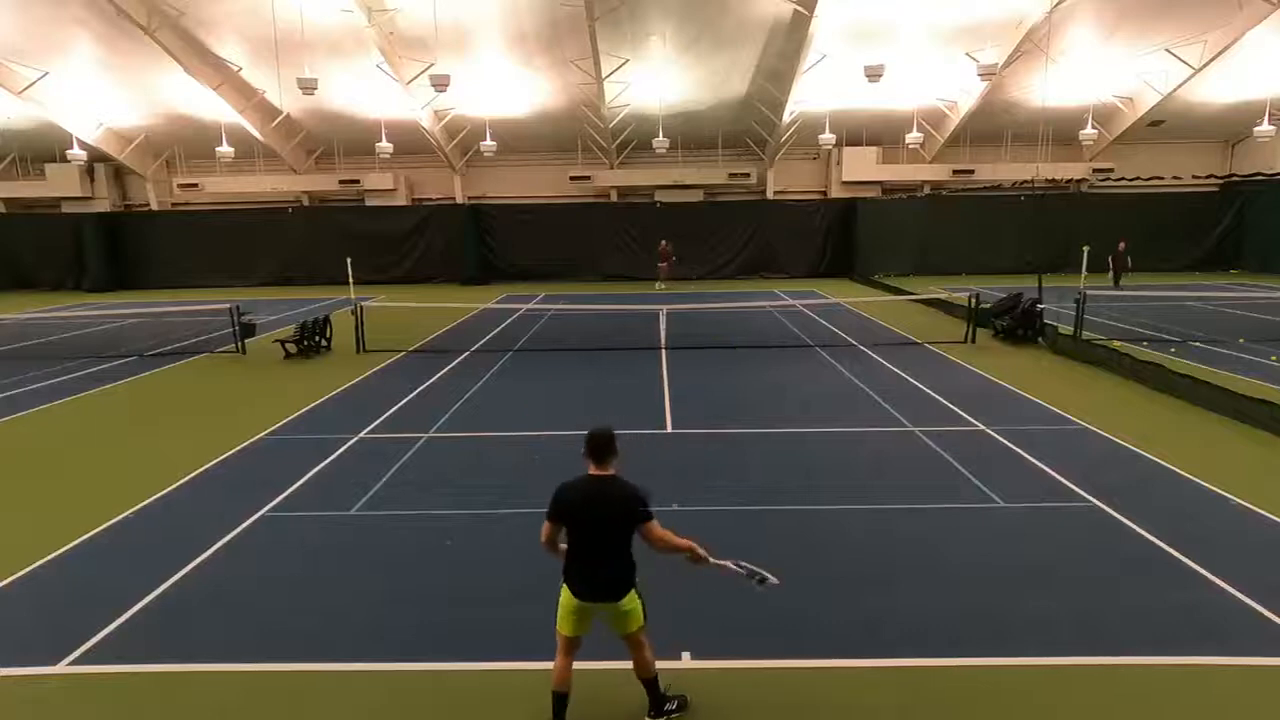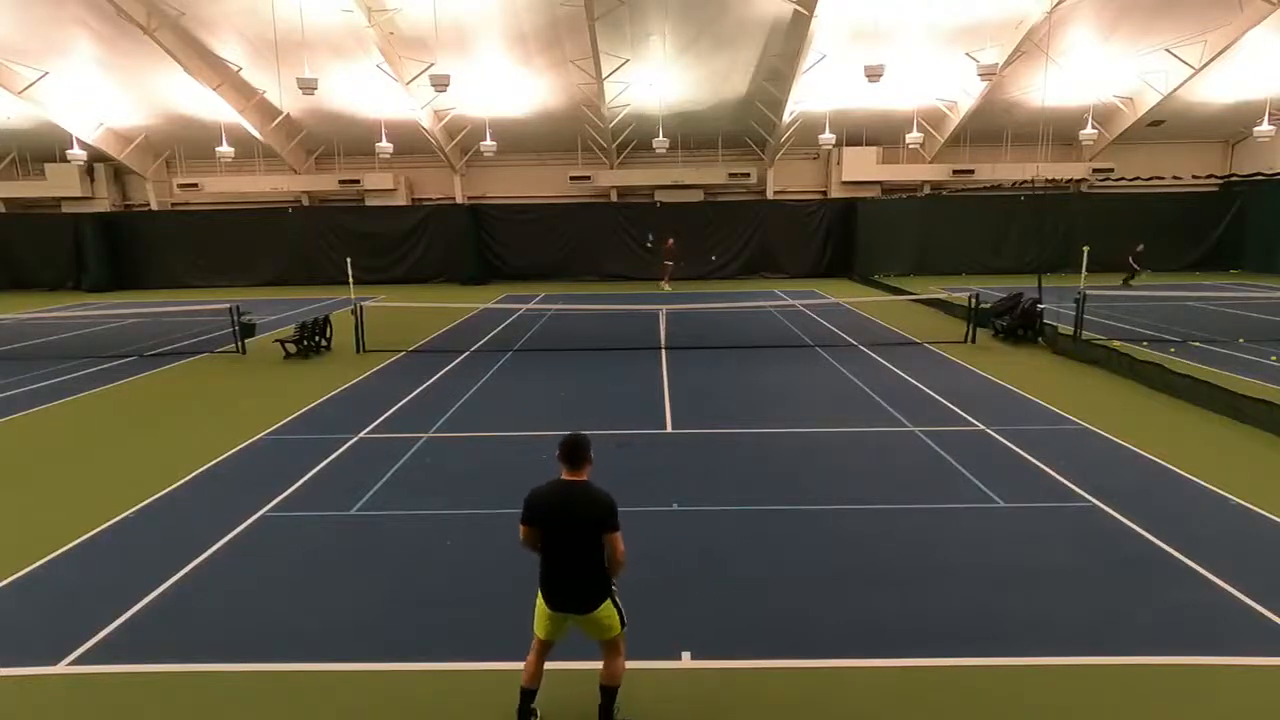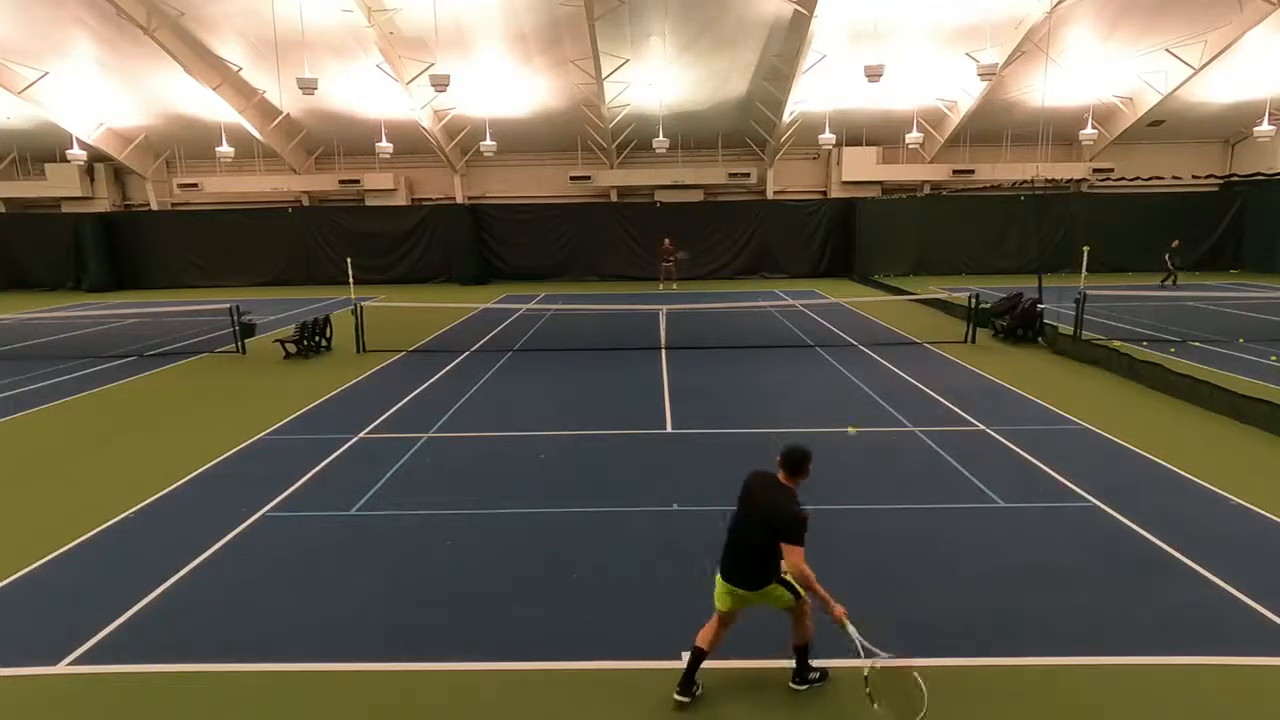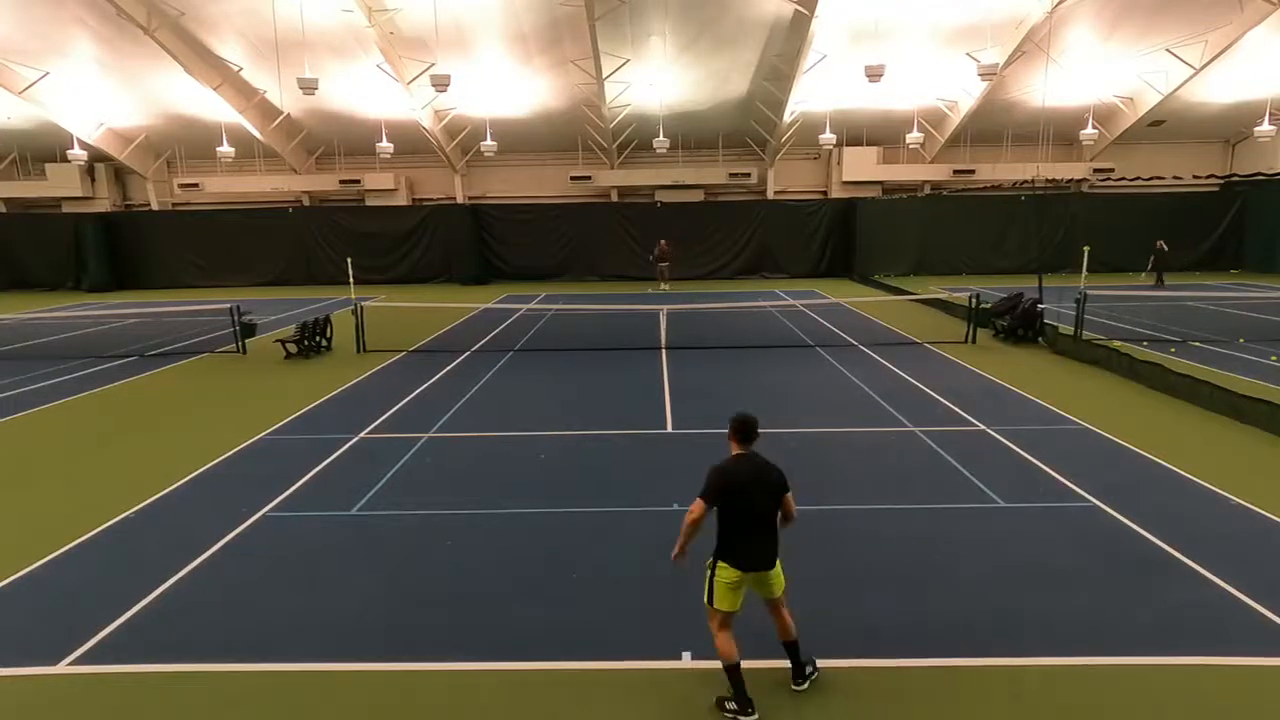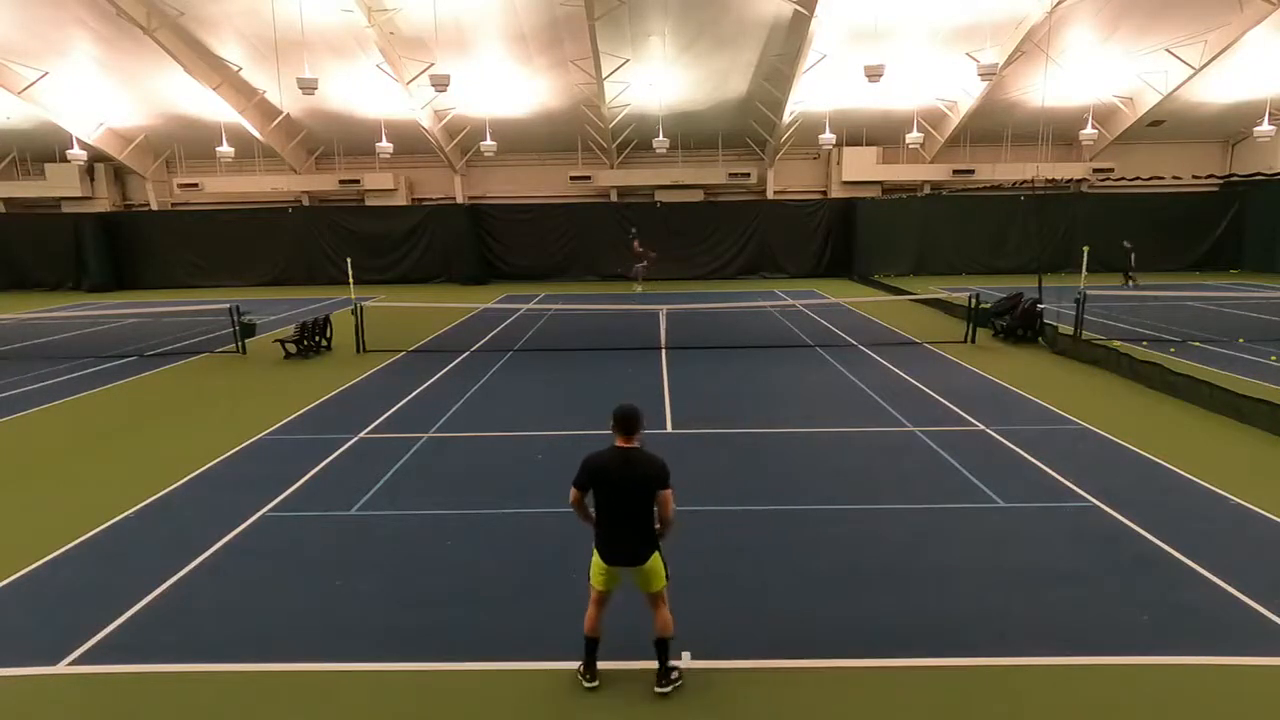
dt=1s
person 1, frame 1
left shoulder: (566, 493)
right shoulder: (632, 495)
left elbow: (547, 540)
right elbow: (658, 540)
right wrist: (692, 548)
left hip: (576, 588)
right hip: (618, 588)
left knee: (565, 654)
right knee: (638, 646)
person 1, frame 2
left shoulder: (537, 497)
right shoulder: (602, 501)
left elbow: (526, 539)
right elbow: (616, 555)
right wrist: (609, 574)
left hip: (552, 593)
right hip: (593, 595)
left knee: (539, 651)
right knee: (614, 651)
person 1, frame 3
left shoulder: (757, 479)
right shoulder: (792, 513)
right elbow: (796, 567)
right wrist: (830, 604)
left hip: (728, 570)
right hip: (761, 580)
left knee: (720, 621)
right knee: (802, 610)
left ankle: (685, 685)
right ankle: (802, 673)
person 1, frame 4
left shoulder: (721, 472)
right shoulder: (774, 472)
left elbow: (696, 516)
right elbow: (789, 514)
left wrist: (681, 546)
left hip: (730, 562)
right hip: (767, 559)
left knee: (720, 626)
right knee: (779, 609)
right ankle: (799, 672)
person 1, frame 5
left shoulder: (594, 462)
right shoulder: (656, 466)
left elbow: (575, 501)
right elbow: (667, 516)
right wrist: (659, 533)
left hip: (607, 549)
right hip: (644, 550)
left knee: (597, 604)
right knee: (660, 605)
left ankle: (589, 669)
right ankle: (664, 673)
